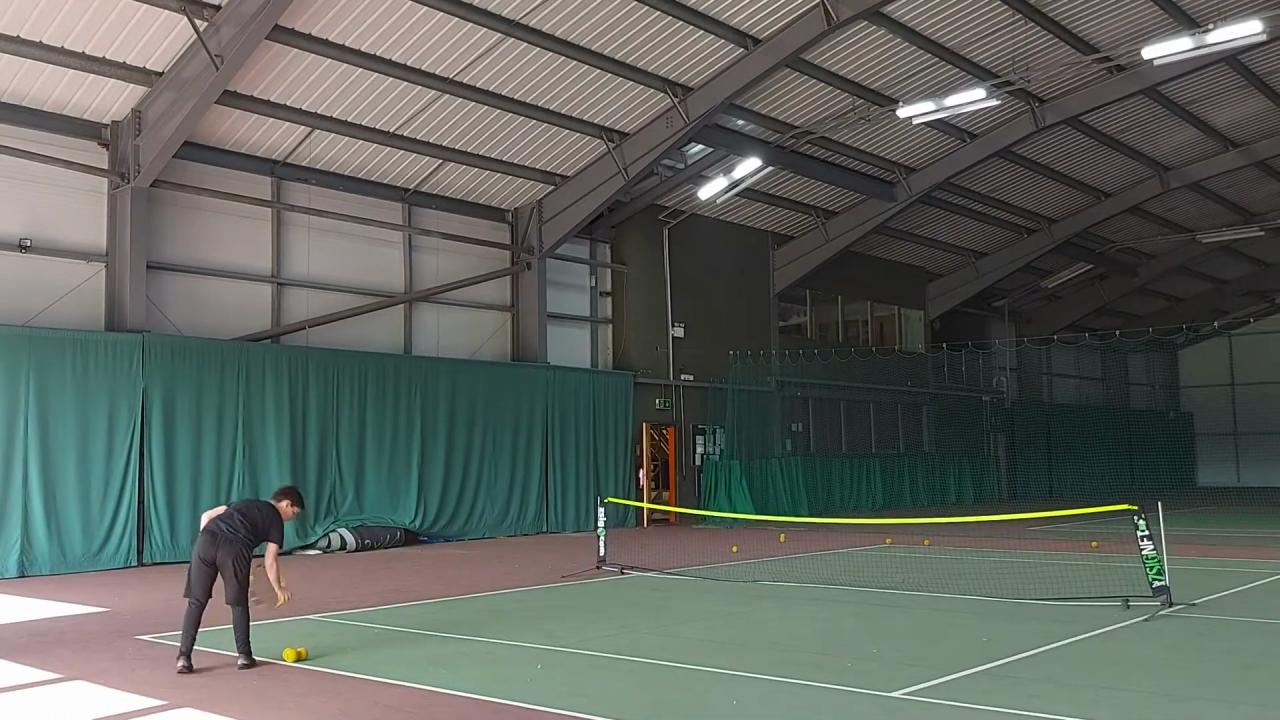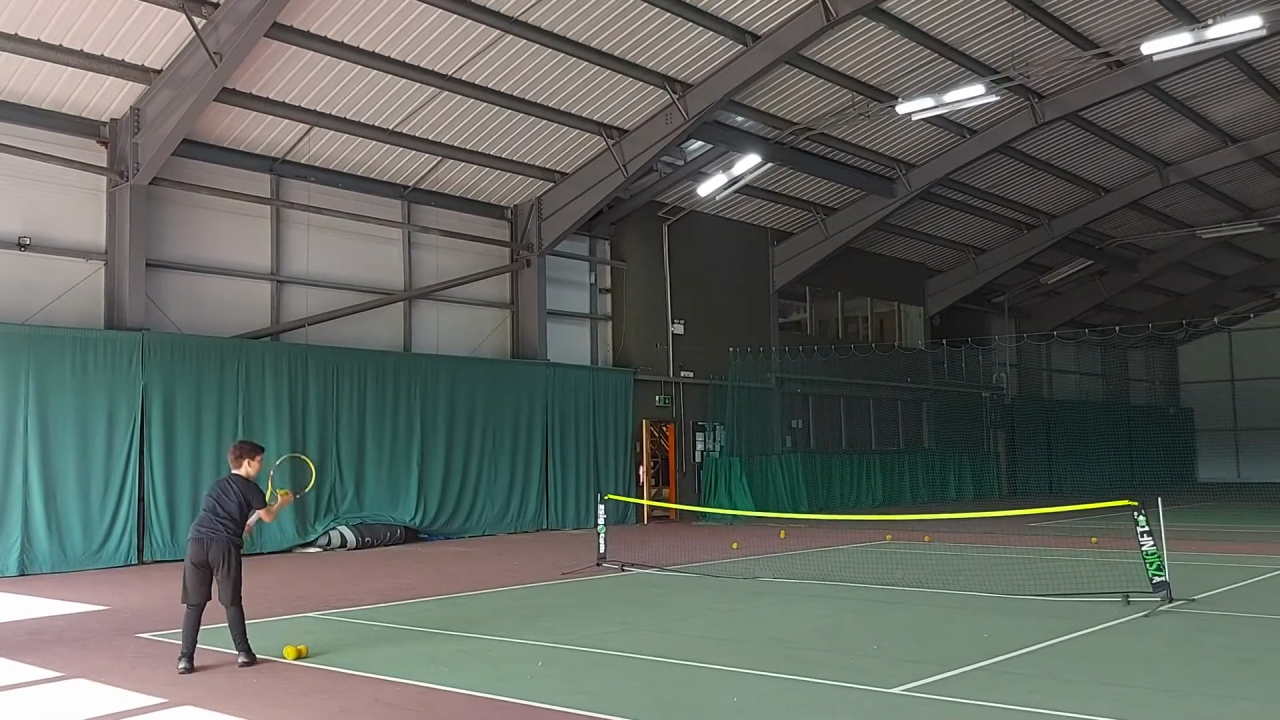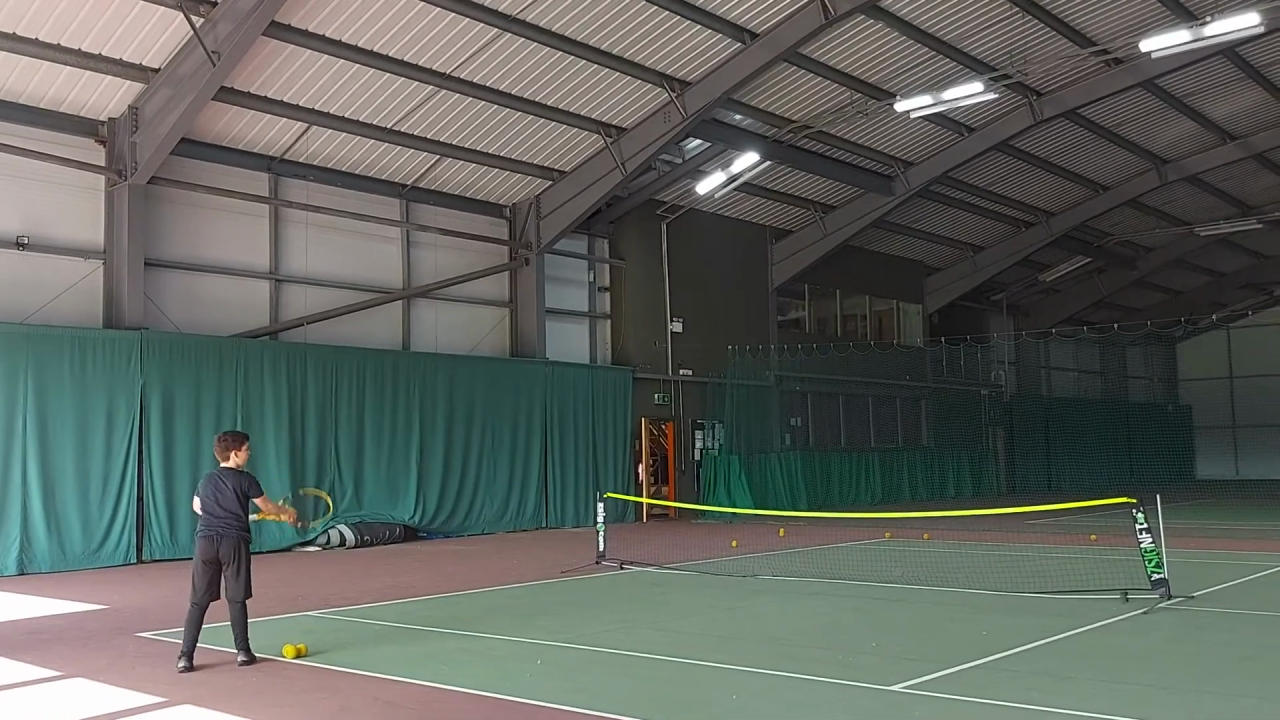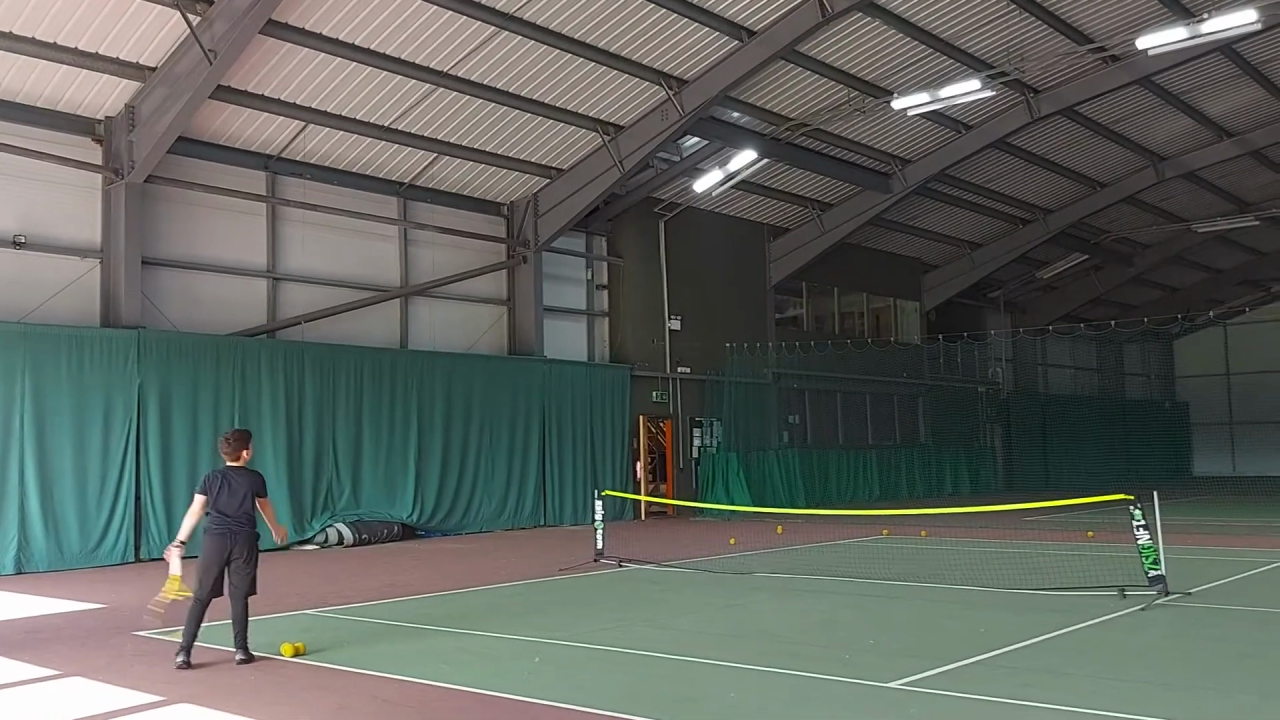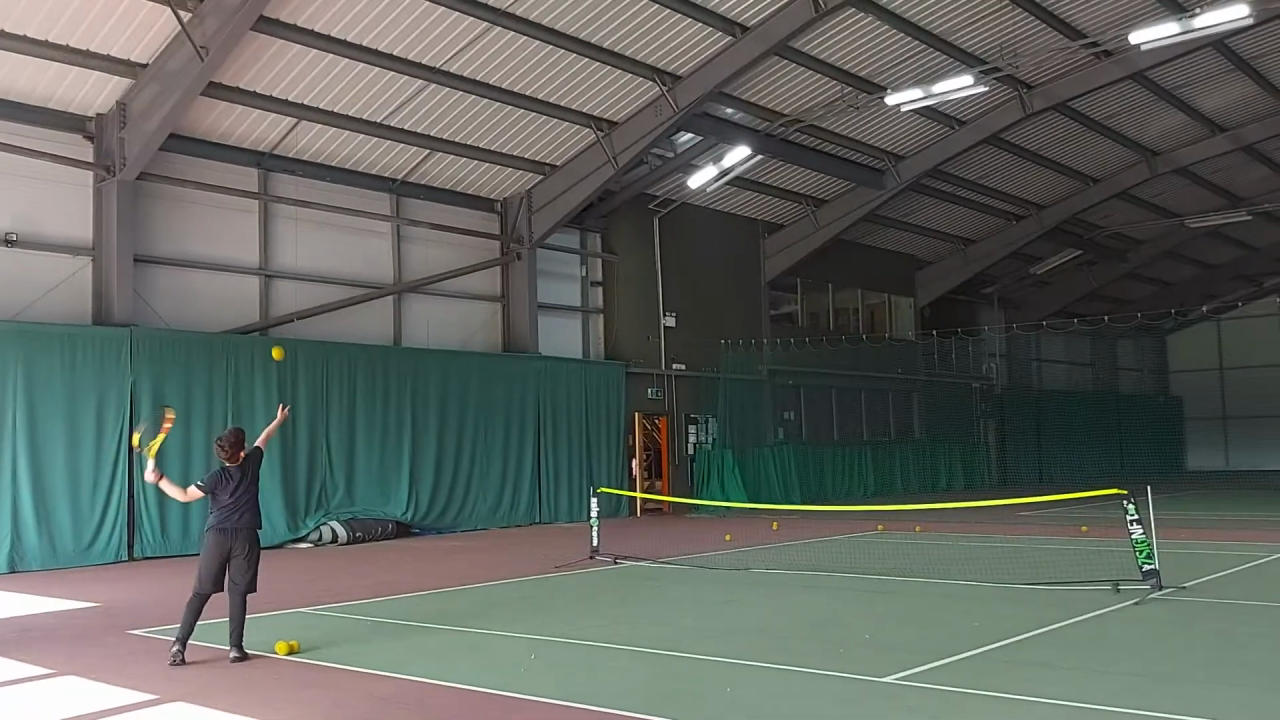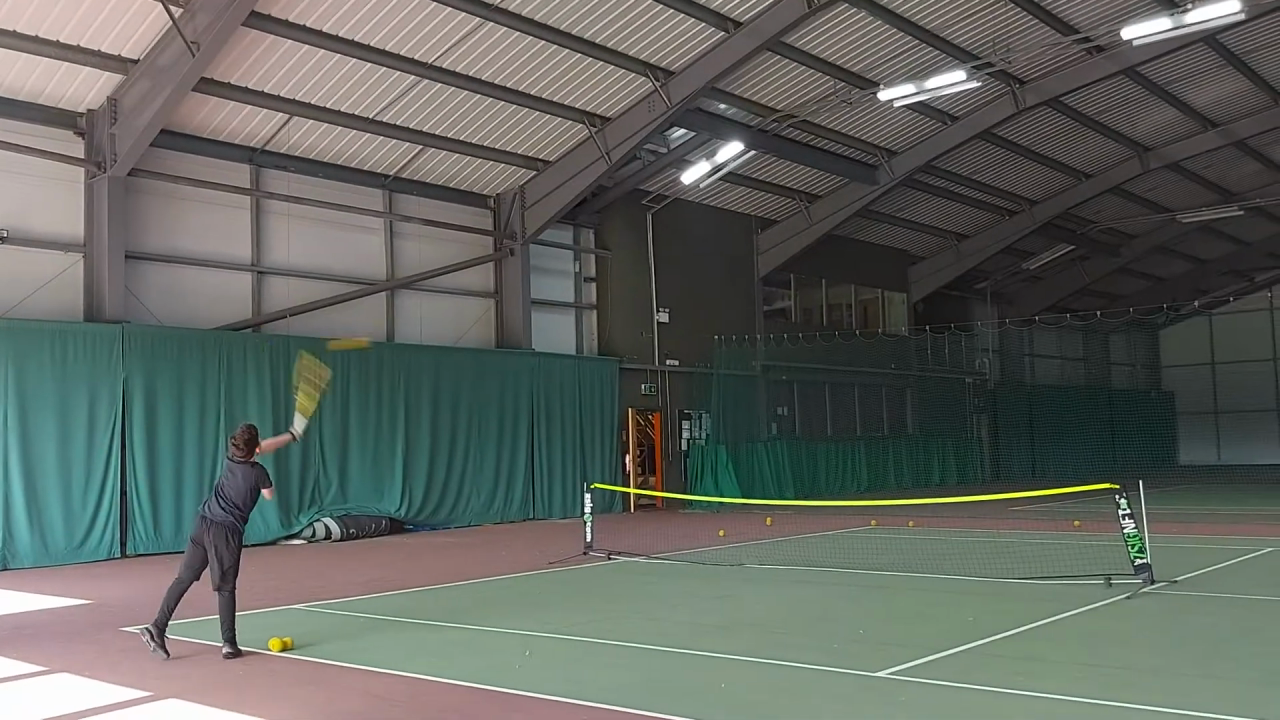
dt=0.4s
person 1, frame 1
left shoulder: (245, 503)
right shoulder: (276, 522)
left elbow: (207, 515)
right elbow: (270, 563)
right wrist: (280, 589)
left hip: (207, 540)
right hip: (235, 549)
left knee: (196, 602)
right knee: (239, 604)
left ankle: (184, 657)
right ankle: (244, 656)
person 1, frame 2
left shoulder: (217, 484)
right shoulder: (251, 489)
right elbow: (267, 516)
right wrist: (281, 504)
left hip: (197, 542)
right hip: (225, 546)
left knee: (194, 604)
right knee: (232, 602)
left ankle: (185, 658)
right ankle: (243, 653)
person 1, frame 3
left shoulder: (207, 478)
right shoulder: (246, 480)
left elbow: (197, 507)
right elbow: (266, 506)
right wrist: (286, 512)
left hip: (206, 541)
right hip: (234, 543)
left knee: (199, 601)
right knee: (236, 600)
left ankle: (185, 656)
right ankle: (243, 651)
person 1, frame 4
left shoulder: (211, 478)
right shoulder: (255, 479)
left elbow: (195, 512)
right elbow: (265, 506)
left wrist: (180, 541)
right wrist: (276, 529)
left hip: (215, 539)
right hip: (244, 541)
left knee: (201, 597)
right knee: (239, 597)
left ankle: (184, 652)
right ankle: (241, 650)
person 1, frame 5
left shoulder: (215, 478)
right shoulder: (252, 463)
left elbow: (184, 495)
right elbow: (262, 439)
left wrist: (158, 480)
right wrist: (279, 419)
left hip: (216, 536)
right hip: (245, 538)
left knee: (201, 592)
right knee: (238, 593)
left ankle: (179, 643)
right ankle: (236, 647)
person 1, frame 6
left shoulder: (231, 459)
right shoulder: (259, 472)
left elbow: (264, 447)
right elbow: (269, 495)
left wrist: (290, 435)
left hip: (203, 524)
right hip: (226, 532)
left knee: (183, 579)
right knee: (225, 589)
left ankle: (158, 627)
right ankle: (229, 644)
